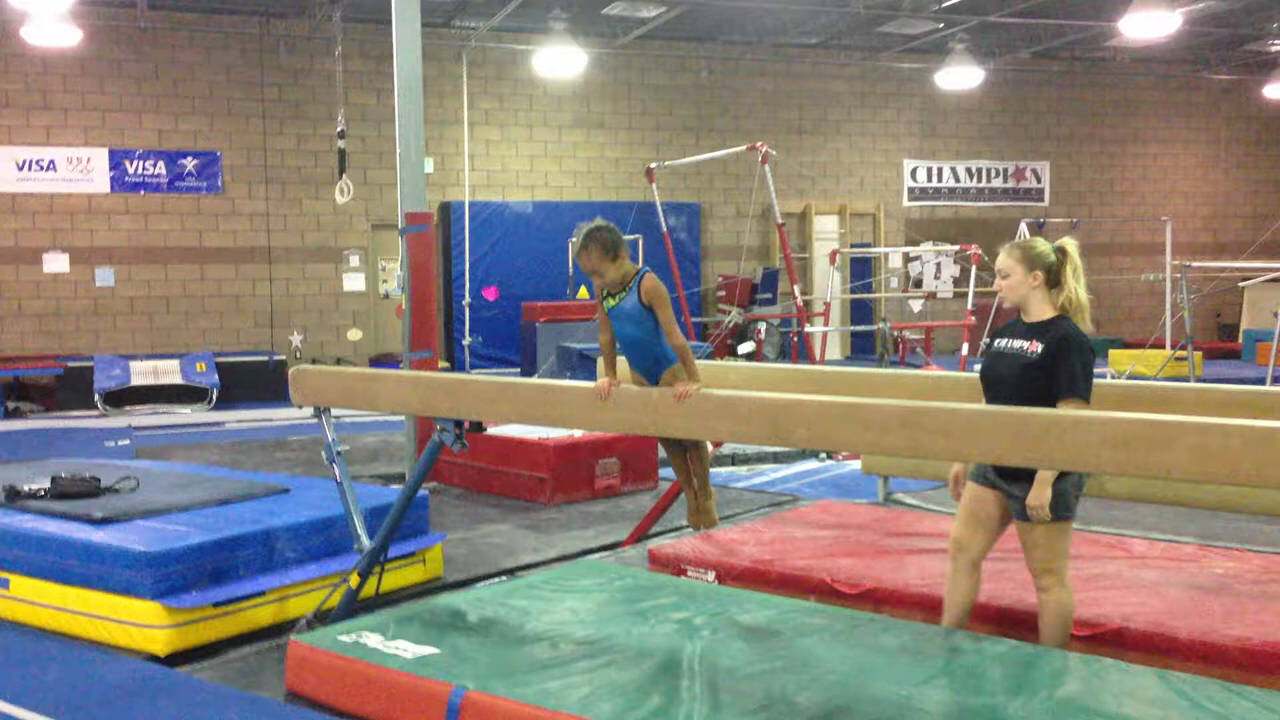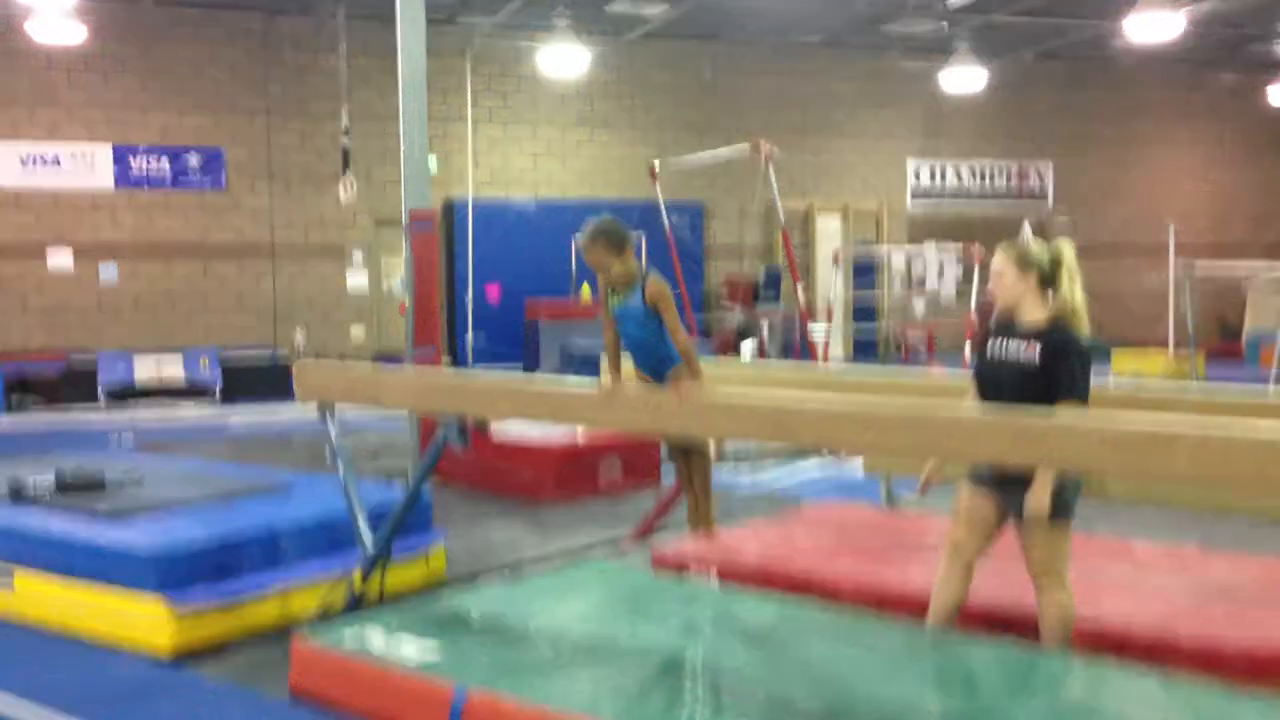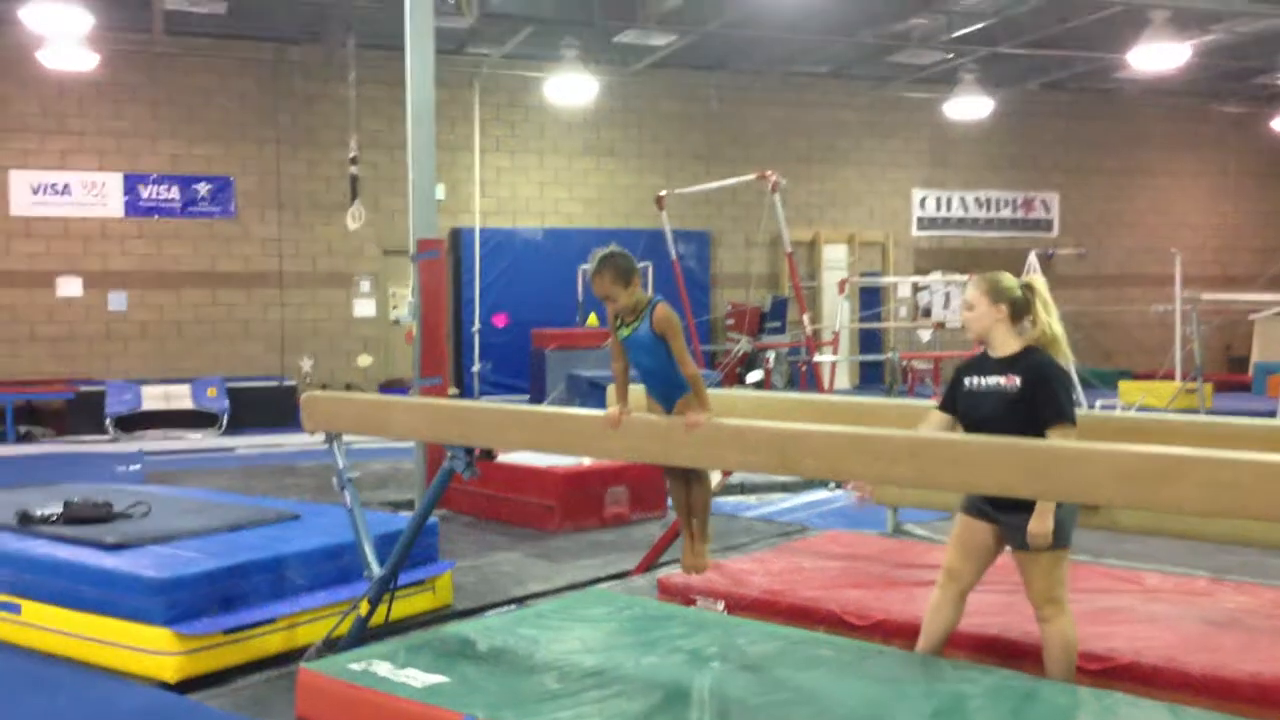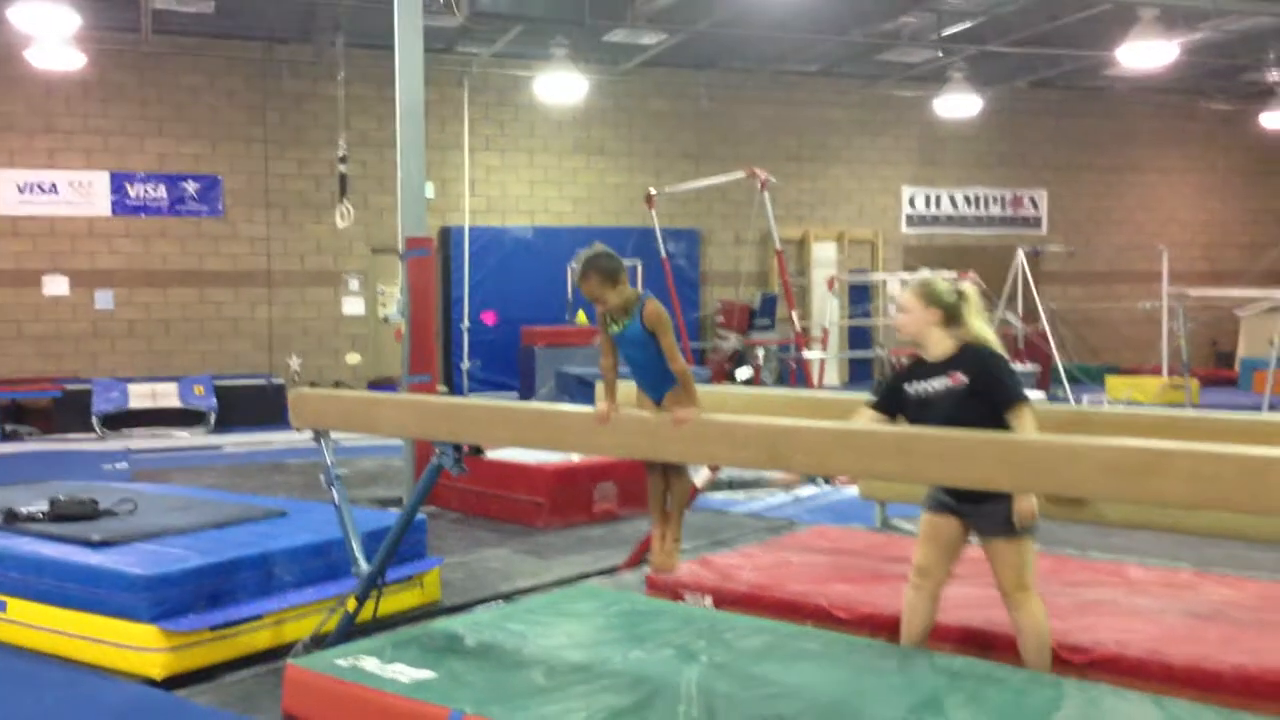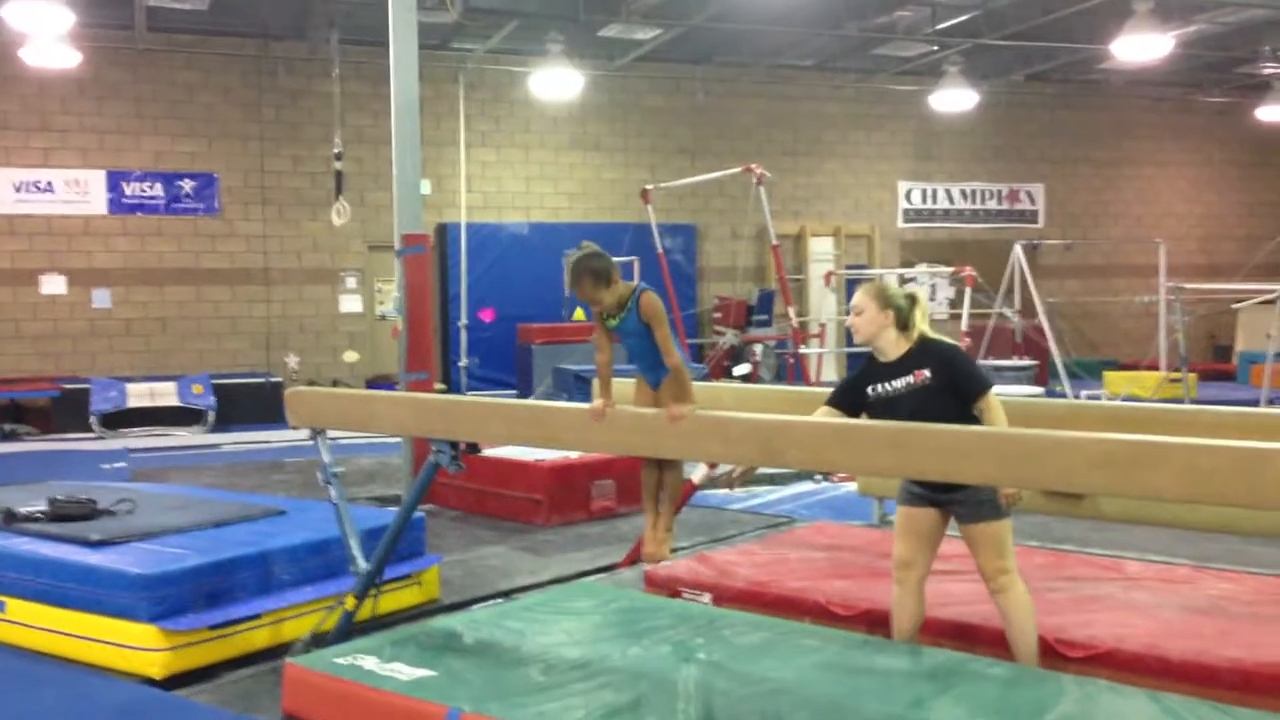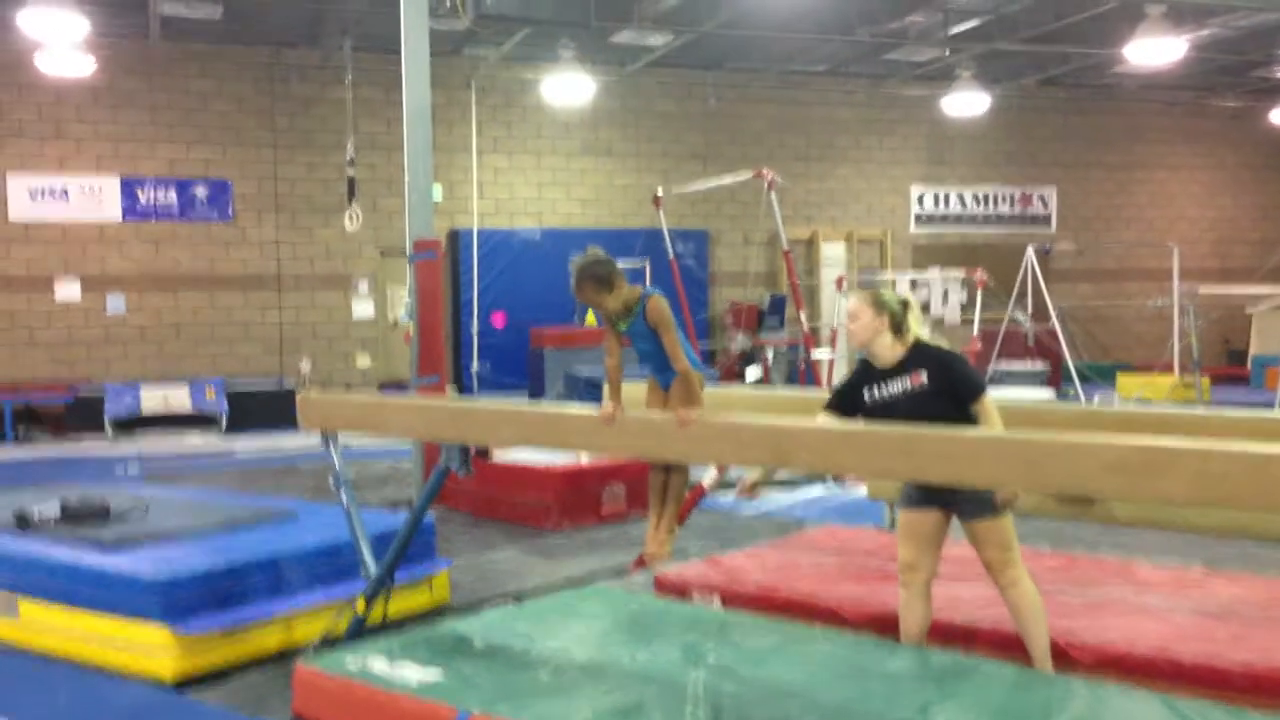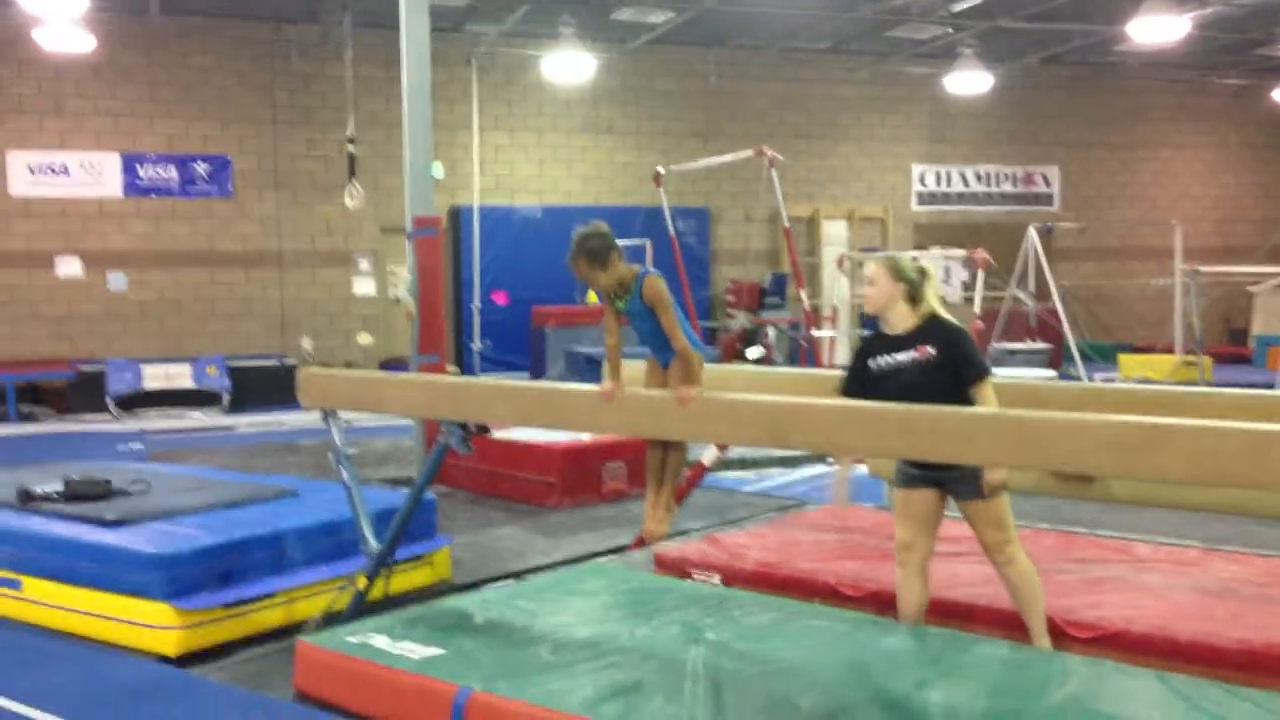
dt=0.2s
person 1, frame 1
left shoulder: (1068, 340)
right shoulder: (1004, 333)
left wrist: (1044, 483)
right wrist: (964, 459)
left hip: (1041, 477)
right hip: (993, 468)
left knee: (1047, 576)
right knee: (962, 551)
person 1, frame 2
left shoulder: (1063, 344)
right shoulder: (999, 336)
right elbow: (977, 405)
left wrist: (1041, 485)
right wrist: (940, 458)
left hip: (1038, 478)
right hip: (990, 471)
left knee: (1047, 579)
right knee: (956, 554)
person 1, frame 3
left shoulder: (1043, 370)
right shoulder: (973, 369)
left elbow: (1061, 445)
right elbow: (938, 426)
left wrist: (1045, 510)
left hip: (1031, 507)
right hip: (984, 499)
left knee: (1048, 605)
right knee: (950, 581)
person 1, frame 4
left shoulder: (982, 362)
right shoulder: (910, 375)
left elbow: (1023, 424)
right elbow: (864, 426)
left wrist: (1026, 490)
left hip: (999, 495)
right hip: (948, 493)
left knee: (1018, 593)
right knee: (923, 578)
person 1, frame 5
left shoulder: (942, 356)
right shoulder: (865, 377)
left elbow: (990, 408)
left hip: (975, 481)
right hip: (921, 484)
left knee: (1000, 577)
right knee: (906, 571)
person 1, frame 6
left shoulder: (936, 361)
right shoulder: (860, 380)
left elbow: (984, 411)
right wrist: (764, 472)
right hip: (920, 485)
left knee: (1006, 570)
right knee: (911, 574)
left ankle: (1045, 672)
person 1, frame 7
left shoulder: (945, 336)
right shoulder: (870, 349)
left elbow: (984, 395)
left wrist: (994, 459)
left hip: (966, 461)
right hip: (915, 465)
left knee: (1002, 549)
right knee: (908, 553)
left ankle: (1041, 646)
person 2, frame 1
left shoulder: (648, 284)
right shoulder: (601, 288)
left elbow: (674, 335)
right elbow: (606, 334)
left wrist: (694, 380)
right wrist: (609, 375)
left hip: (668, 368)
right hip: (639, 372)
left knee: (689, 435)
right knee: (665, 437)
left ankle: (705, 494)
right ankle: (690, 495)
person 2, frame 2
left shoulder: (652, 285)
right shoulder: (606, 287)
left elbow: (678, 335)
right elbow: (611, 334)
left wrist: (695, 379)
right wrist: (614, 375)
left hip: (673, 369)
right hip: (645, 372)
left knee: (691, 438)
right knee: (671, 439)
left ankle: (705, 501)
right ankle: (691, 500)
person 2, frame 3
left shoulder: (660, 313)
right shoulder: (615, 316)
left elbow: (686, 365)
right elbow: (619, 363)
left wrist: (703, 409)
right wrist: (620, 404)
left hip: (684, 395)
right hip: (656, 397)
left knee: (694, 466)
right knee: (671, 468)
left ankle: (701, 540)
right ankle: (687, 537)
person 2, frame 4
left shoulder: (650, 309)
right shoulder: (604, 313)
left elbow: (675, 360)
right elbow: (608, 359)
left wrist: (691, 404)
right wrist: (609, 401)
left hip: (673, 386)
right hip: (645, 389)
left knee: (674, 459)
right knee: (651, 459)
left ankle: (674, 535)
right ankle: (657, 532)
person 2, frame 5
left shoulder: (646, 300)
right shoulder: (600, 309)
left elbow: (671, 353)
right elbow: (603, 353)
left wrist: (686, 400)
right wrist: (604, 397)
left hip: (672, 373)
right hip: (646, 375)
left ankle: (665, 525)
right ankle: (650, 520)
person 2, frame 6
left shoulder: (653, 304)
right shoulder: (609, 313)
left elbow: (678, 358)
right elbow: (613, 358)
left wrist: (694, 404)
right wrist: (613, 401)
left hip: (684, 374)
right hip: (658, 376)
left ankle: (668, 525)
right ankle: (654, 522)
person 2, frame 7
left shoulder: (650, 285)
right shoulder: (608, 290)
left elbow: (677, 336)
right elbow: (612, 337)
left wrist: (693, 382)
right wrist: (613, 379)
left hip: (683, 353)
right hip: (658, 355)
left ankle: (665, 503)
right ankle: (653, 499)
